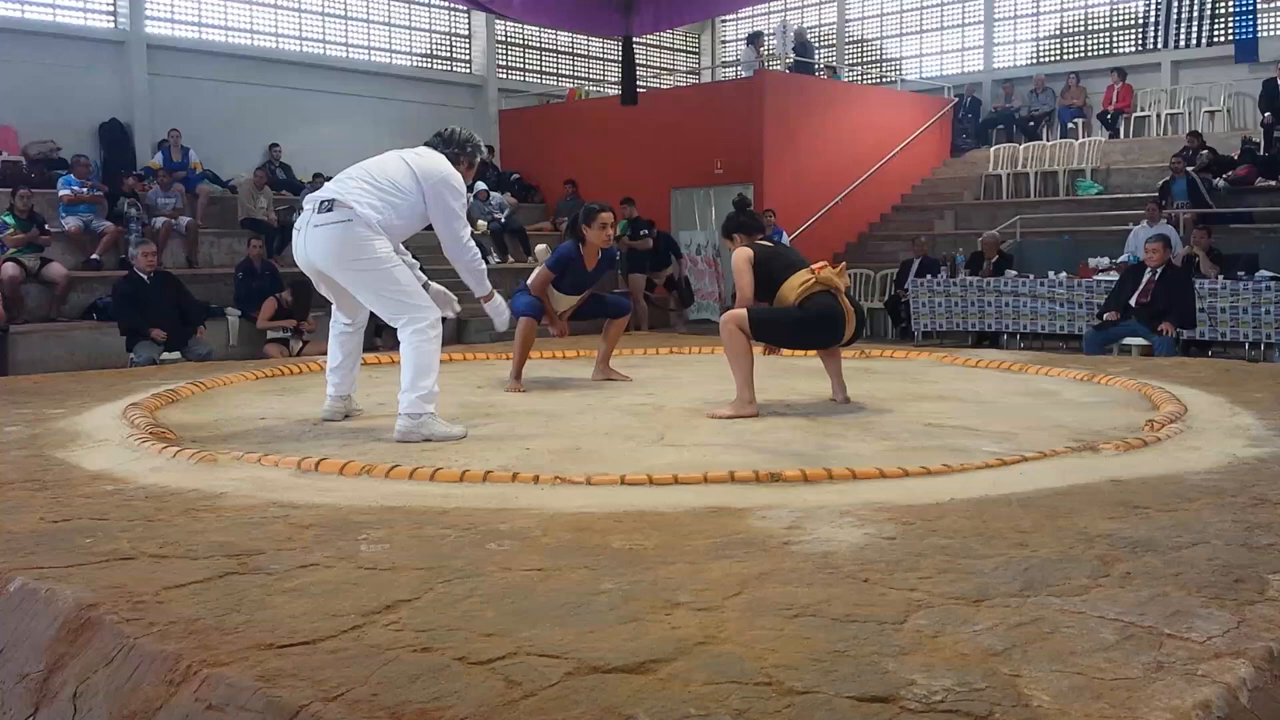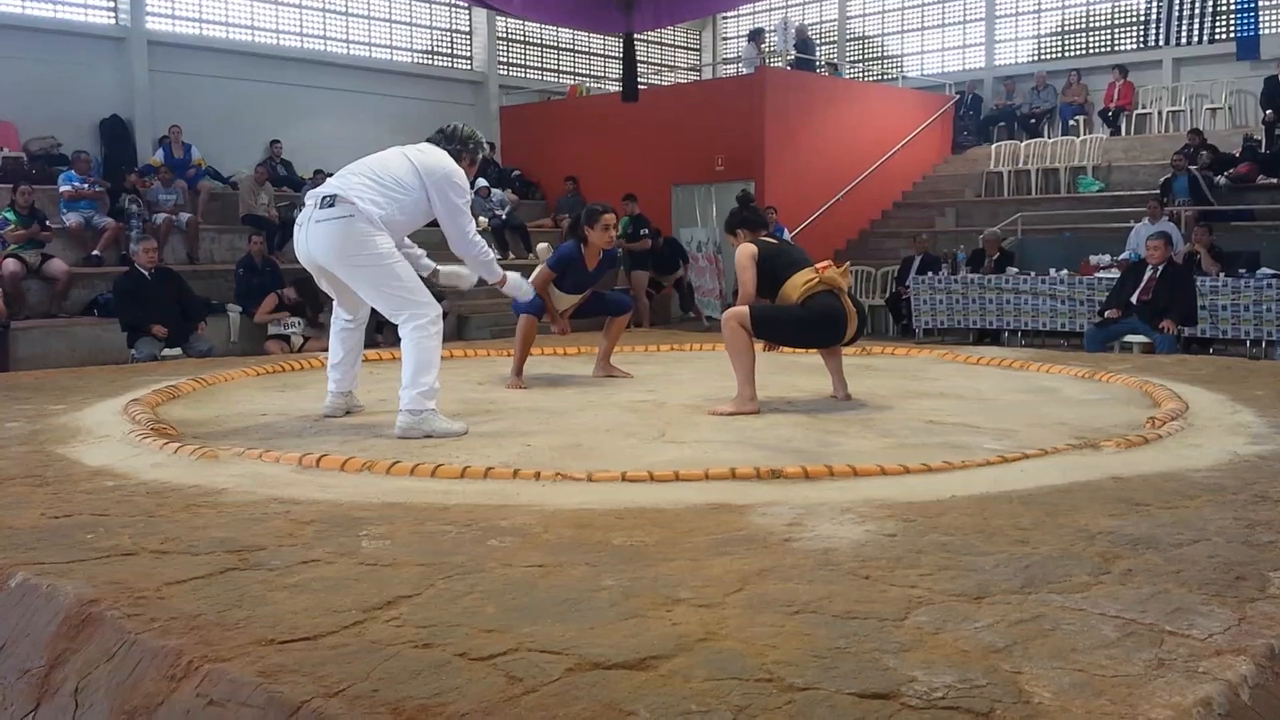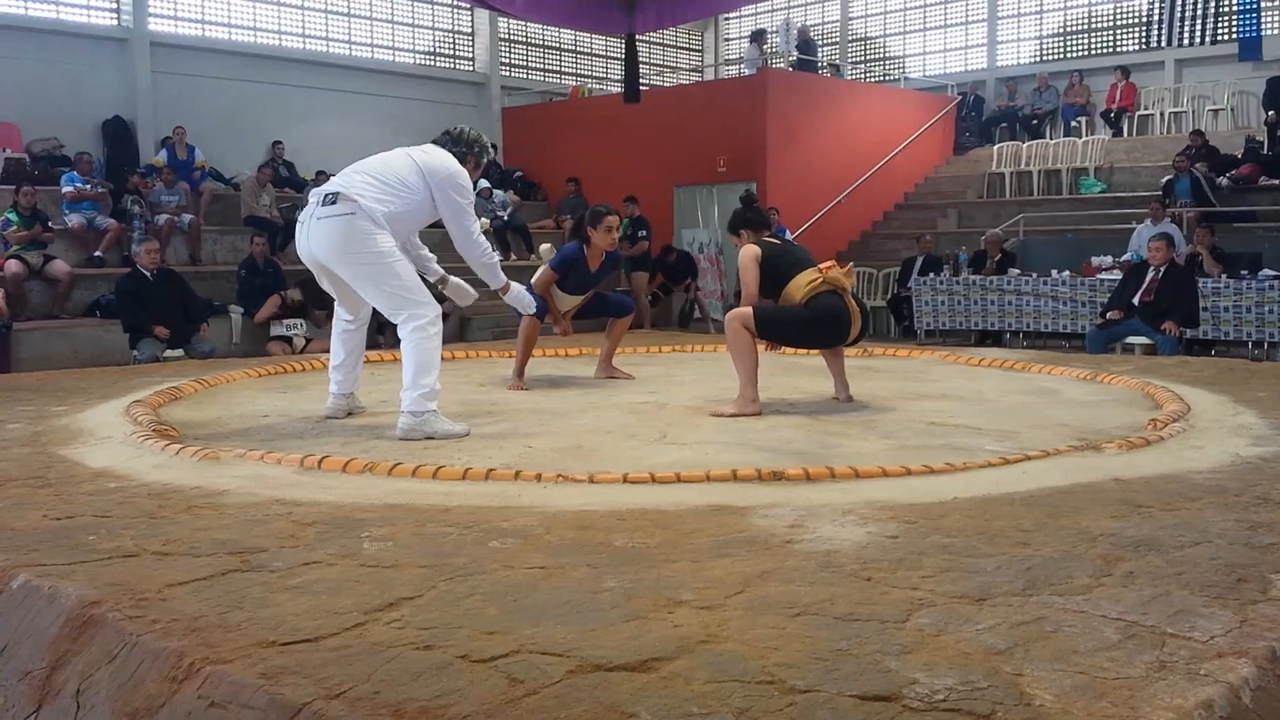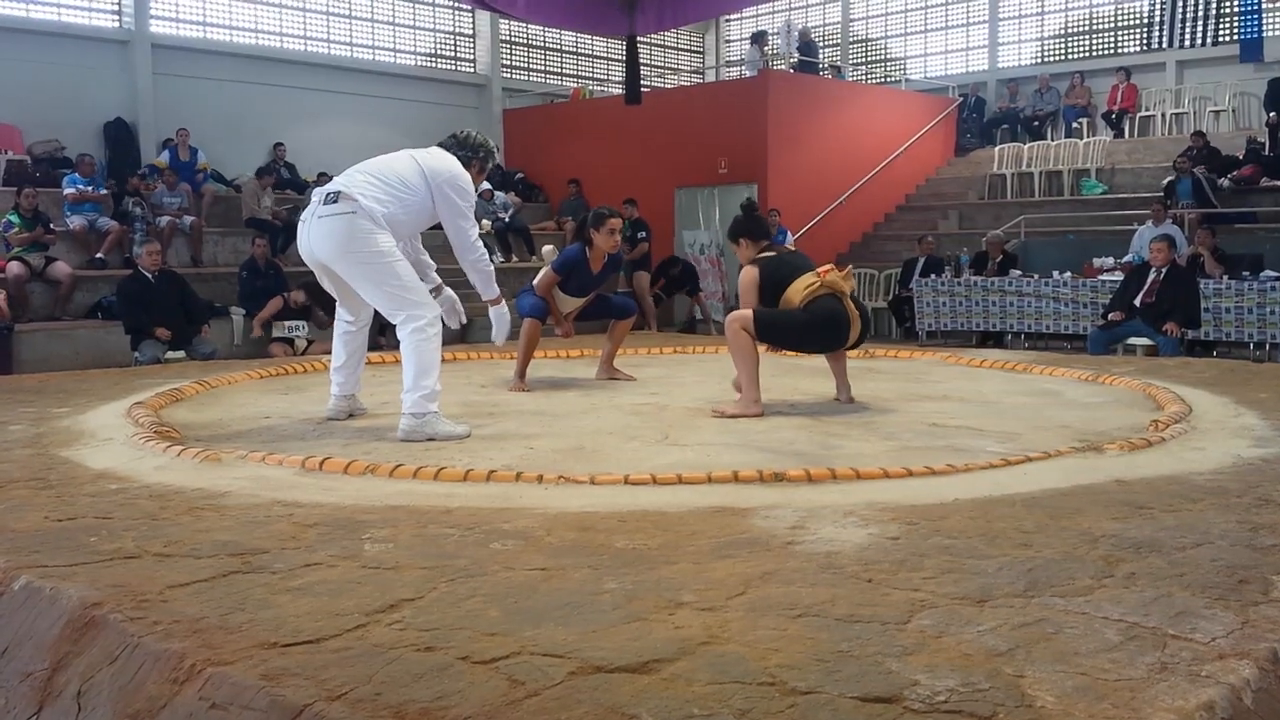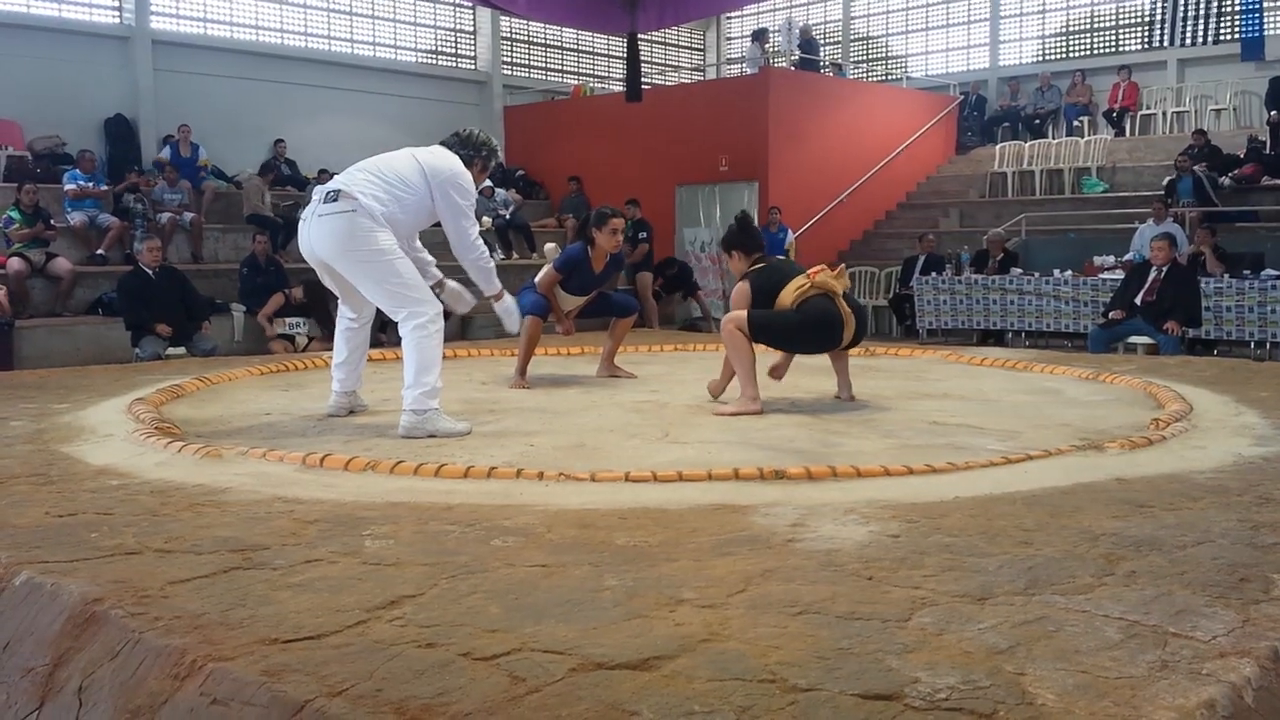
dt=0.2s
person 1, frame 1
left shoulder: (405, 164)
right shoulder: (446, 174)
left elbow: (385, 235)
right elbow: (460, 246)
left wrist: (424, 286)
right wrist: (489, 296)
left hip: (306, 233)
right hip: (346, 234)
left knee: (350, 312)
right knee: (421, 319)
left ankle: (338, 399)
right ankle: (416, 417)
person 1, frame 2
left shoulder: (409, 160)
right shoulder: (448, 170)
left elbow: (392, 231)
right elbow: (465, 240)
left wrist: (434, 271)
right wrist: (503, 279)
left hip: (308, 229)
right hip: (347, 230)
left knee: (352, 307)
right knee: (421, 315)
left ankle: (339, 395)
right ankle: (417, 413)
person 1, frame 3
left shoulder: (416, 161)
right shoulder: (452, 171)
left elbow: (402, 234)
right elbow: (471, 241)
left wrist: (443, 279)
right wrist: (505, 286)
left hip: (311, 226)
right hip: (350, 228)
left knee: (353, 308)
right knee: (421, 315)
left ankle: (342, 396)
right ankle: (419, 414)
person 1, frame 4
left shoulder: (419, 163)
right shoulder: (455, 174)
left elbow: (404, 236)
right elbow: (468, 247)
left wrist: (437, 288)
right wrist: (495, 300)
left hip: (312, 227)
right hip: (351, 228)
left knee: (355, 310)
right knee: (421, 316)
left ankle: (343, 398)
right ankle: (419, 416)
person 1, frame 5
left shoulder: (420, 162)
right shoulder: (456, 172)
left elbow: (403, 236)
right elbow: (468, 245)
left wrist: (440, 283)
right wrist: (498, 296)
left hip: (314, 225)
right hip: (351, 227)
left knee: (357, 306)
right knee: (423, 313)
left ankle: (344, 395)
right ankle: (420, 413)
person 2, frame 1
left shoulder: (742, 253)
right shoulder: (784, 250)
left elbow: (745, 300)
right wrist: (777, 336)
left hip: (818, 318)
right hip: (850, 318)
left knee: (729, 321)
left ankle: (745, 401)
right ankle: (839, 389)
person 2, frame 2
left shoulder: (746, 249)
right shoulder: (789, 247)
left elbow: (748, 296)
right wrist: (778, 332)
left hip: (820, 317)
right hip: (852, 317)
left knee: (731, 318)
left ankle: (746, 398)
right ankle: (840, 386)
person 2, frame 3
left shoulder: (750, 251)
right shoulder: (793, 248)
left elbow: (750, 301)
right wrist: (781, 332)
left hip: (824, 318)
right hip: (855, 318)
left knee: (735, 319)
left ankle: (748, 399)
right ankle: (841, 387)
person 2, frame 4
left shoulder: (752, 270)
right shoulder: (793, 253)
left elbow: (745, 322)
left wrist: (742, 376)
right wrist: (786, 338)
left hip: (824, 322)
right hip: (857, 322)
left knee: (734, 322)
left ankle: (750, 401)
right ankle: (843, 389)
person 2, frame 5
left shoulder: (745, 286)
right shoulder: (785, 263)
left wrist: (720, 385)
right wrist: (784, 362)
left hip: (819, 322)
right hip: (855, 321)
left knee: (730, 323)
left ankle: (749, 398)
right ankle: (844, 387)
person 3, frame 1
left shoulder: (609, 255)
right shoulder: (567, 252)
left elbow: (589, 289)
right elbow: (536, 286)
left wrist: (565, 316)
right wrist: (553, 319)
left hip: (569, 304)
right hip: (533, 296)
left knee: (622, 307)
right knee: (530, 312)
left ankle: (601, 368)
right ankle: (515, 376)
person 3, frame 2
left shoulder: (610, 256)
right shoulder: (568, 252)
left elbow: (589, 288)
right elbow: (537, 285)
left wrist: (566, 314)
right wrist: (554, 318)
left hip: (569, 302)
right hip: (537, 296)
left knee: (624, 305)
right knee: (531, 310)
left ankle: (602, 365)
right ankle: (516, 373)
person 3, frame 3
left shoulder: (613, 257)
right shoulder: (571, 253)
left elbow: (592, 289)
right elbow: (539, 286)
left wrist: (568, 315)
right wrist: (557, 319)
left hip: (572, 304)
right hip: (538, 296)
left knee: (626, 306)
right knee: (534, 311)
left ankle: (604, 366)
right ankle: (517, 375)
person 3, frame 4
left shoulder: (615, 260)
right shoulder: (573, 256)
left elbow: (594, 290)
right elbow: (541, 287)
left wrist: (570, 317)
right wrist: (558, 320)
left hip: (574, 306)
right hip: (537, 296)
left knee: (628, 309)
right knee: (535, 312)
left ankle: (605, 368)
right ankle: (519, 376)
person 3, frame 5
left shoulder: (616, 259)
right shoulder: (575, 255)
left elbow: (596, 289)
right elbow: (543, 285)
left wrist: (571, 315)
right wrist: (560, 318)
left hip: (576, 303)
right hip: (539, 293)
left knee: (630, 307)
right knee: (536, 311)
left ankle: (606, 365)
right ankle: (519, 373)
